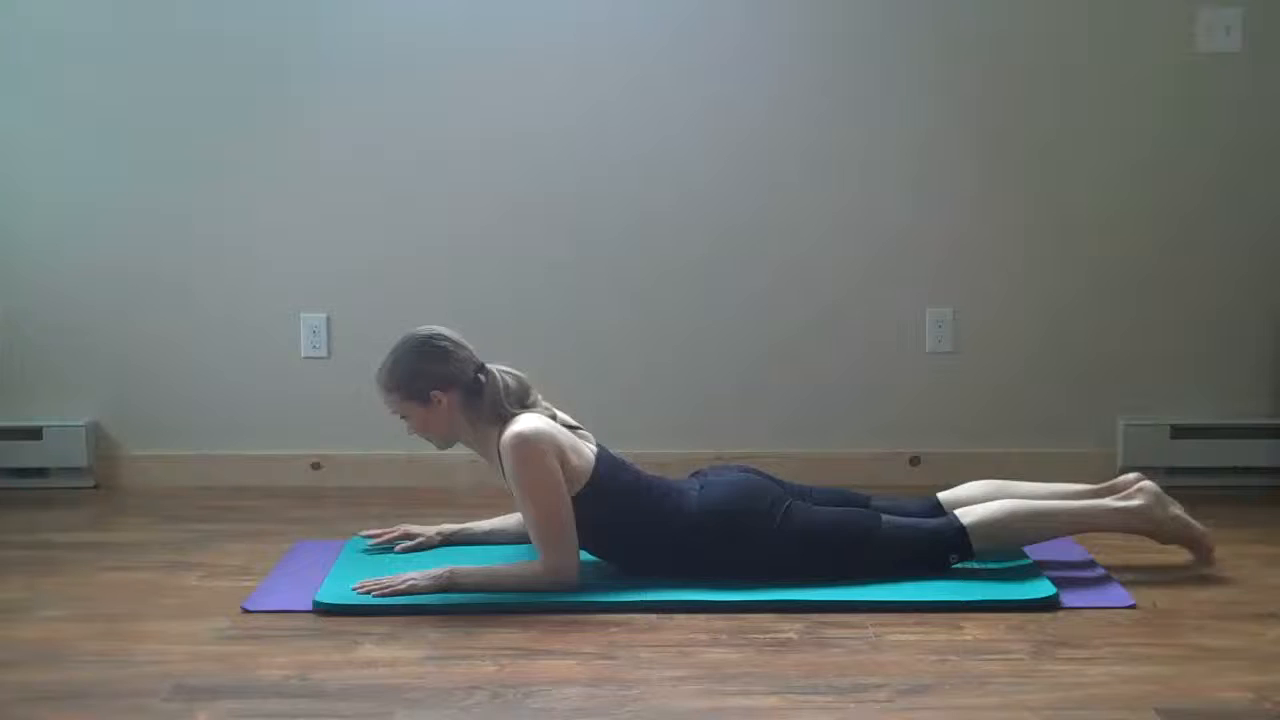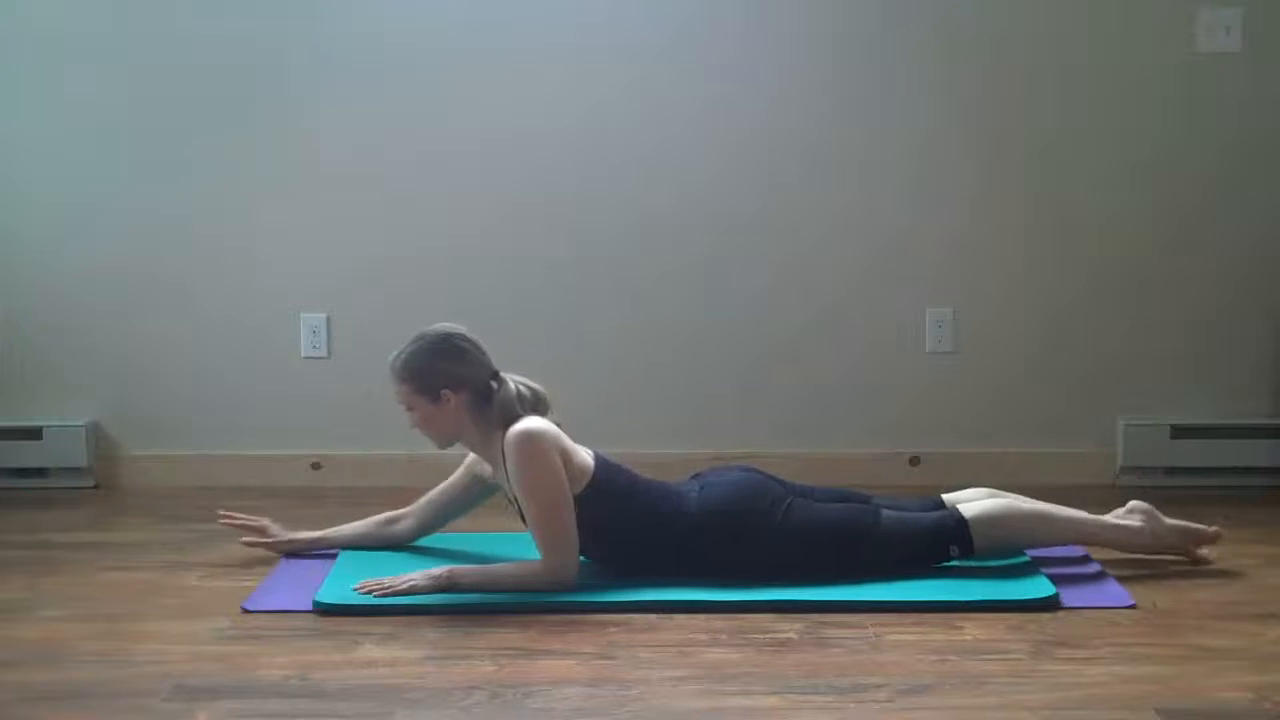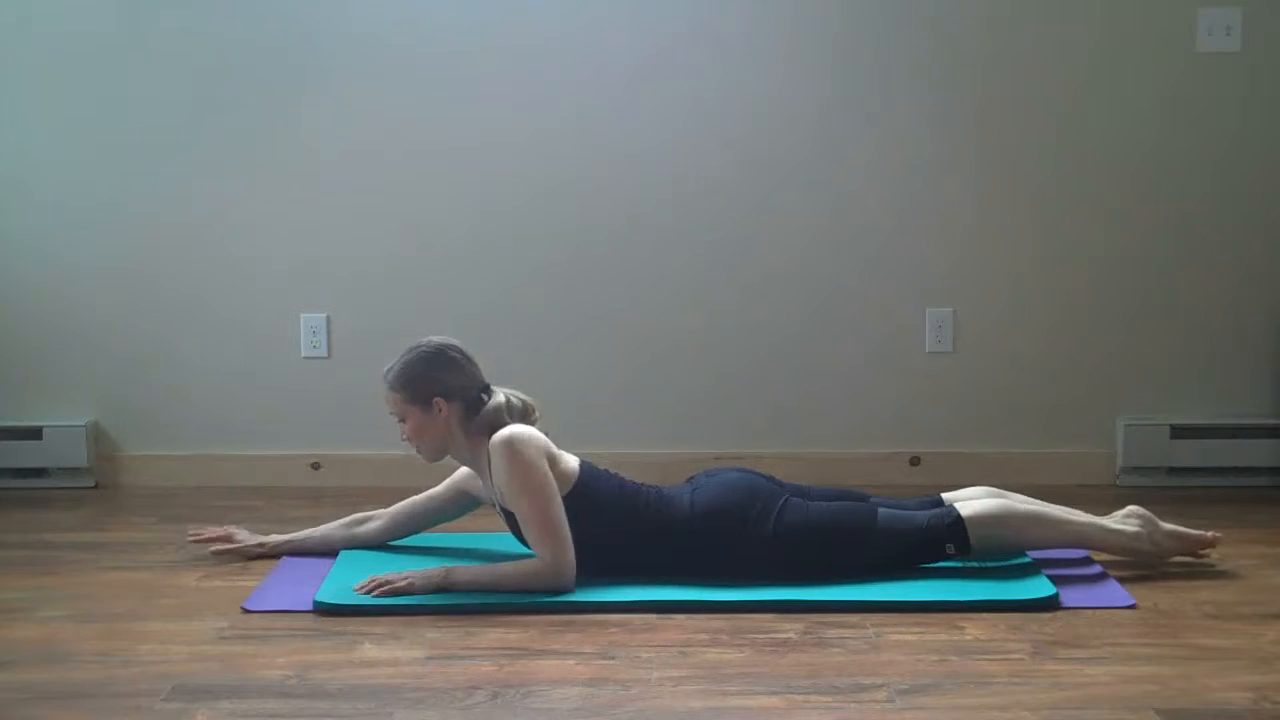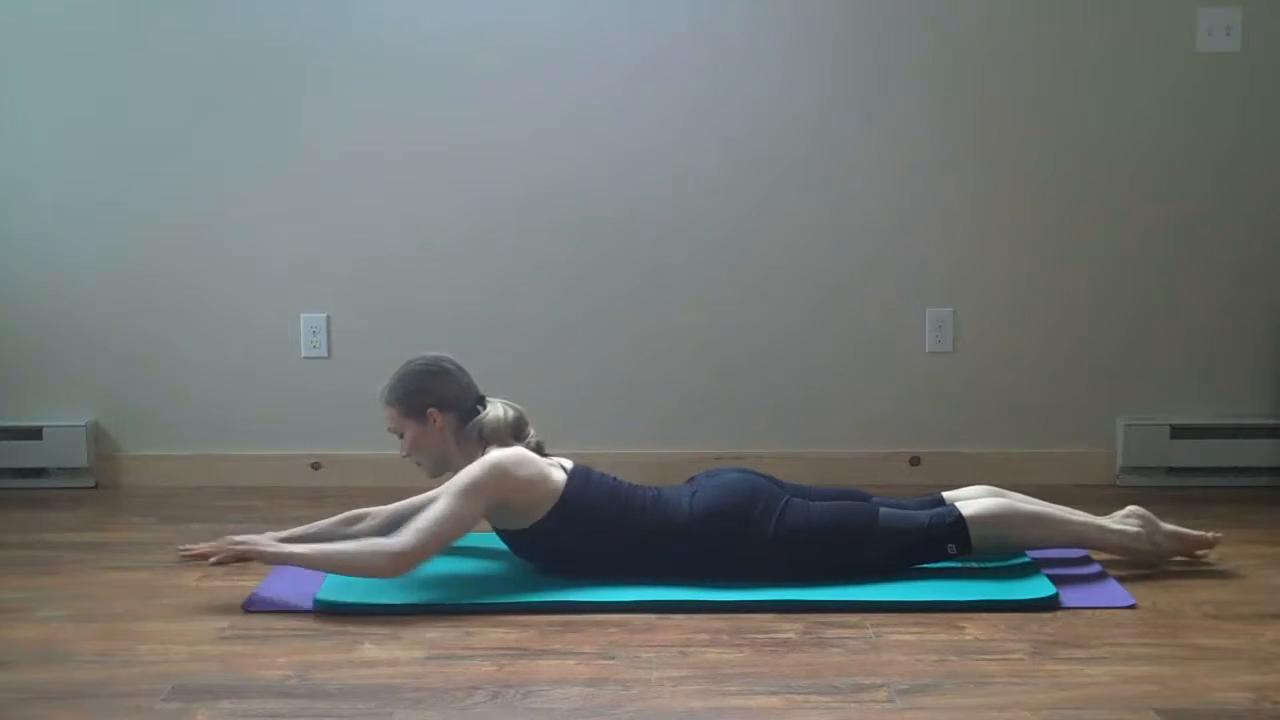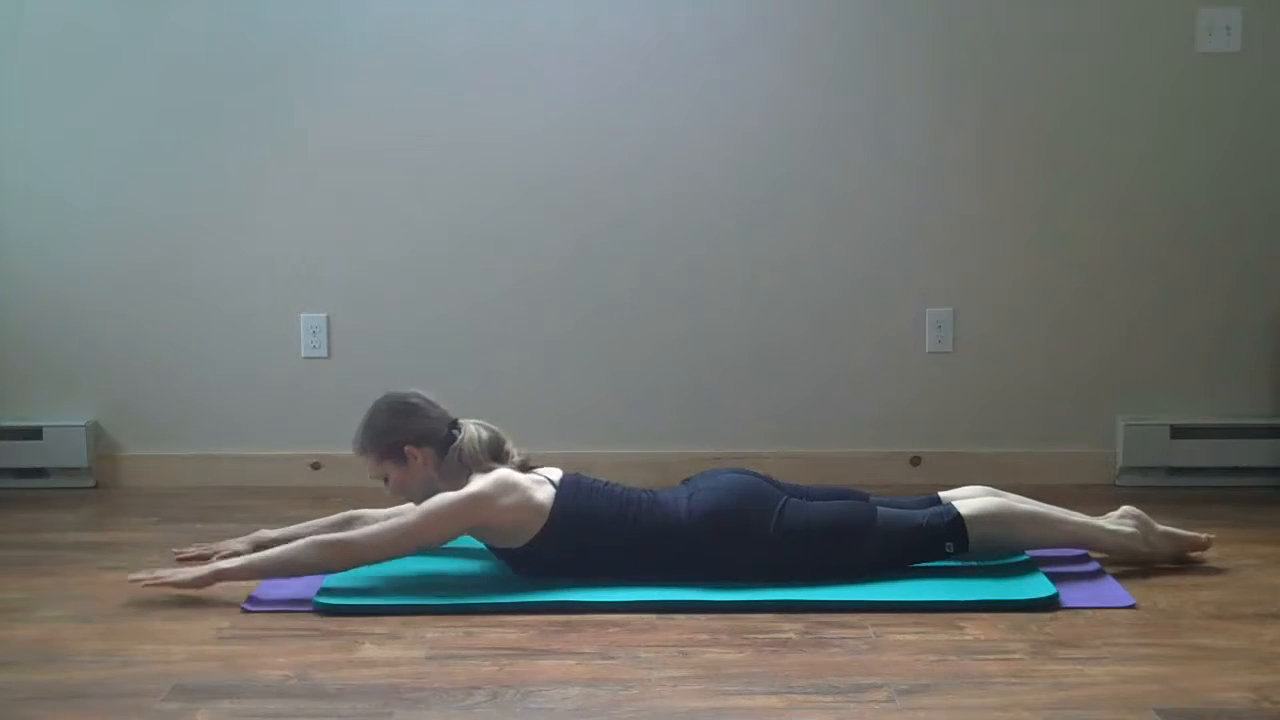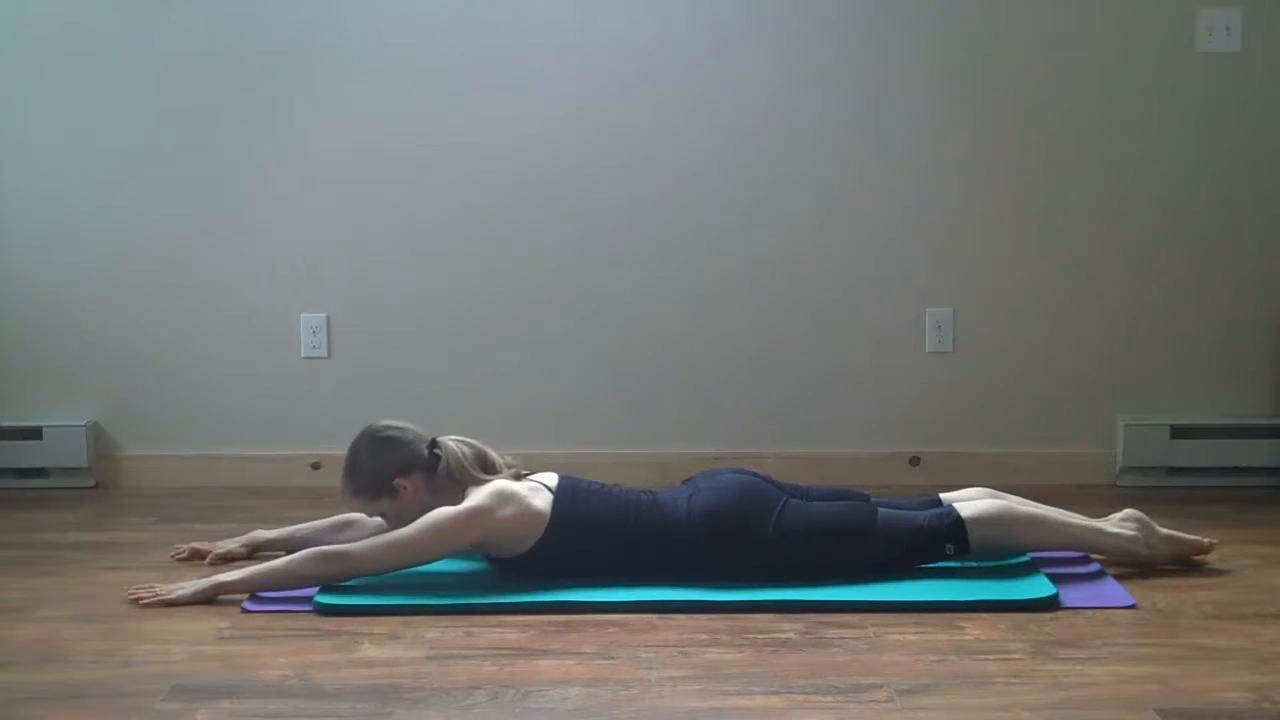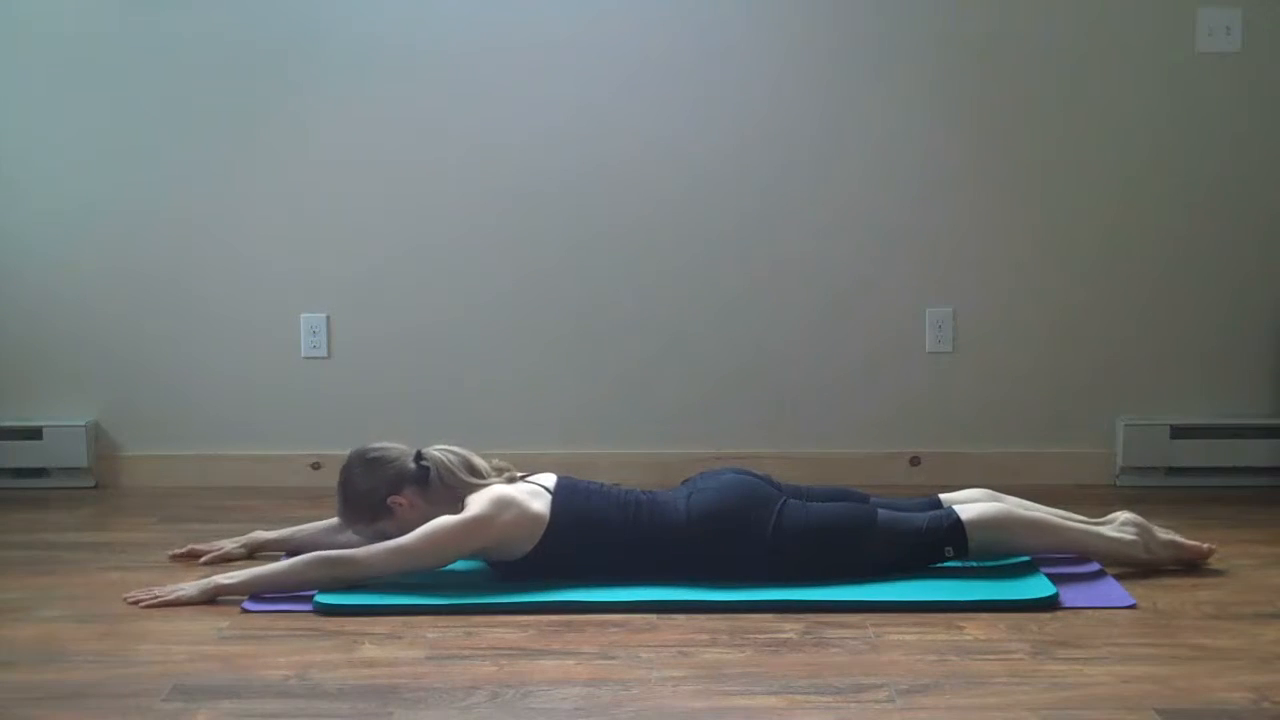
dt=0.3s
person 1, frame 1
left shoulder: (520, 440)
right shoulder: (516, 424)
left elbow: (558, 571)
right elbow: (537, 523)
left wrist: (442, 580)
right wrist: (442, 533)
left hip: (739, 540)
right hip: (724, 502)
left knee: (950, 536)
right knee: (935, 508)
left ankle: (1129, 512)
right ankle: (1108, 492)
person 1, frame 2
left shoulder: (524, 443)
right shoulder: (497, 445)
left elbow: (557, 571)
right elbow: (409, 522)
left wrist: (442, 579)
right wrist: (305, 540)
left hip: (738, 539)
right hip: (723, 503)
left knee: (940, 532)
right knee: (932, 511)
left ankle: (1125, 529)
right ankle: (1117, 517)
person 1, frame 3
left shoulder: (509, 450)
right shoulder: (486, 462)
left elbow: (560, 571)
right elbow: (384, 523)
left wrist: (438, 581)
right wrist: (273, 541)
left hip: (735, 538)
right hip: (723, 508)
left knee: (937, 531)
right knee: (925, 514)
left ankle: (1128, 533)
right ankle: (1119, 522)
person 1, frame 4
left shoulder: (488, 474)
right shoulder: (492, 463)
left elbow: (392, 555)
right elbow: (381, 515)
left wrist: (273, 551)
right wrist: (265, 541)
left hip: (733, 540)
right hip: (725, 507)
left knee: (931, 534)
right knee: (924, 513)
left ankle: (1123, 534)
right ankle: (1112, 520)
person 1, frame 5
left shoulder: (481, 503)
right shoulder: (484, 474)
left elbow: (346, 550)
right elbow: (365, 521)
left wrist: (212, 575)
right wrist: (251, 538)
left hip: (730, 540)
right hip: (721, 508)
left knee: (931, 531)
right knee: (924, 511)
left ankle: (1121, 535)
right ankle: (1111, 525)
person 1, frame 6
left shoulder: (479, 515)
right shoulder: (476, 480)
left elbow: (343, 560)
right elbow: (358, 528)
left wrist: (216, 587)
right wrist: (252, 540)
left hip: (730, 541)
right hip: (722, 507)
left knee: (933, 534)
right knee: (924, 514)
left ankle: (1121, 535)
right ankle: (1115, 525)
person 1, frame 7
left shoulder: (476, 522)
right shoulder: (475, 483)
left elbow: (346, 563)
right elbow: (354, 527)
left wrist: (215, 589)
right wrist: (250, 540)
left hip: (733, 541)
right hip: (722, 506)
left knee: (932, 536)
right knee: (928, 511)
left ankle: (1121, 539)
right ankle: (1108, 525)
